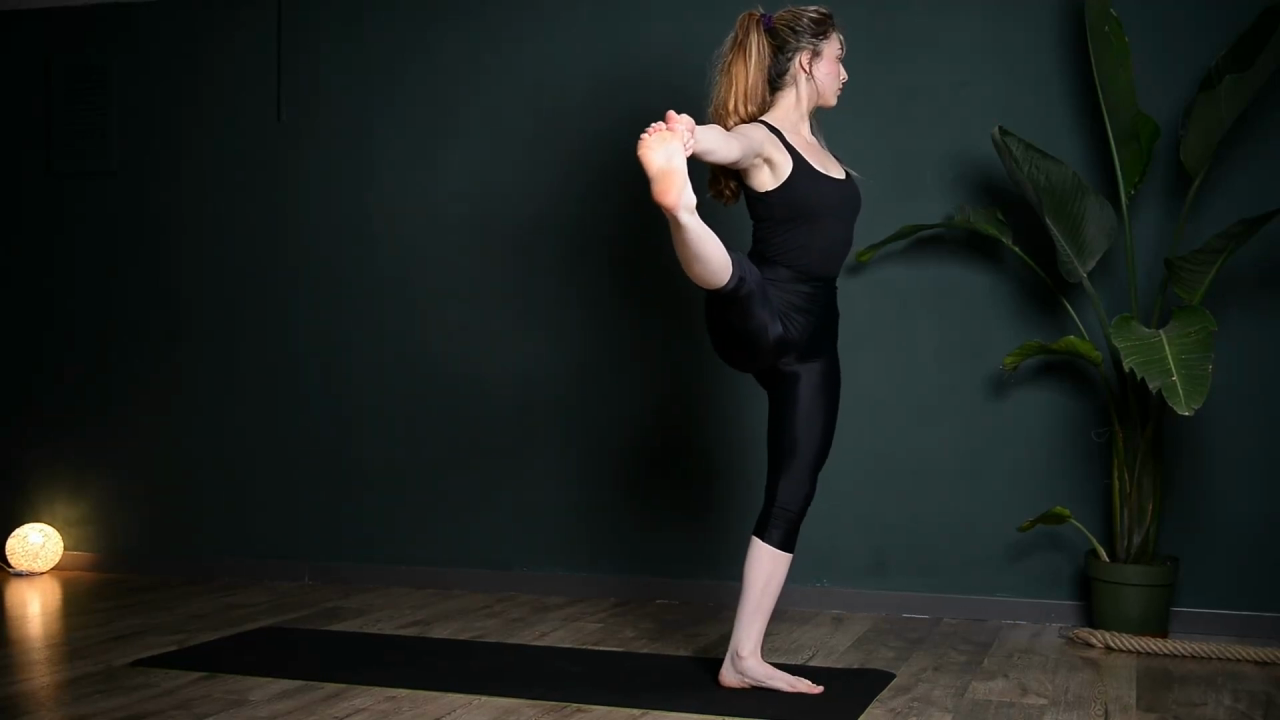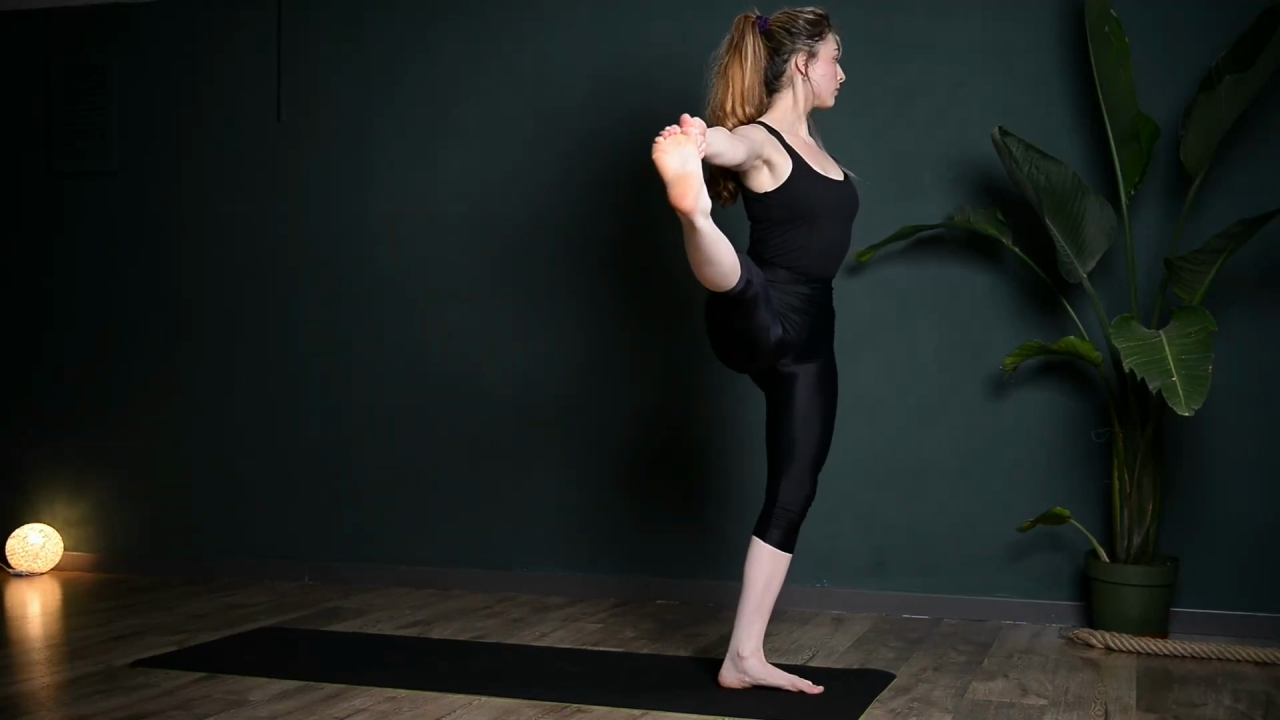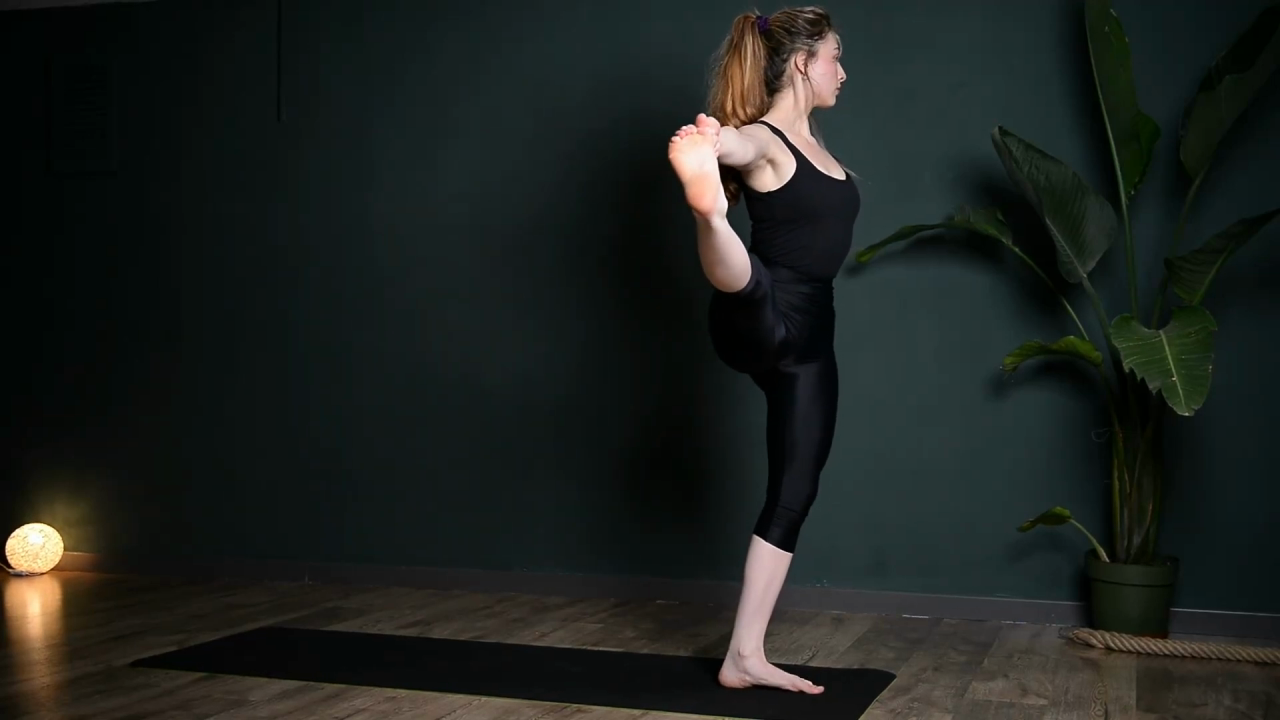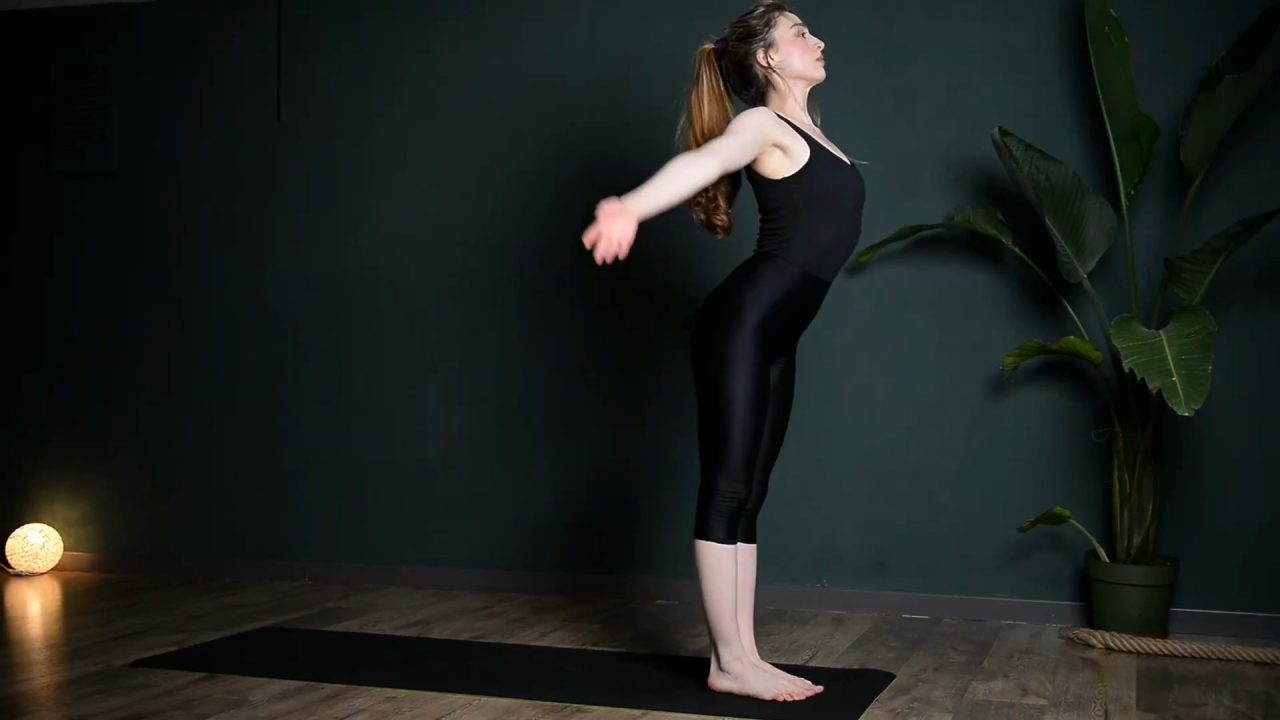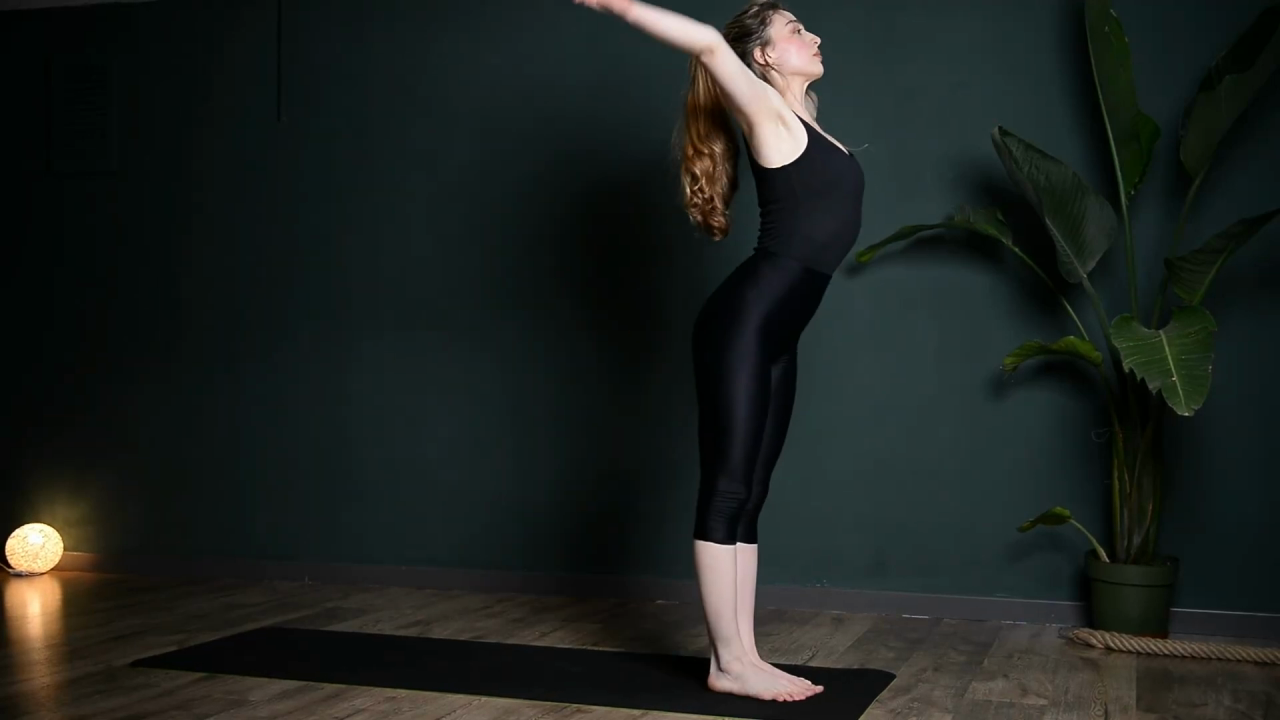
dt=0.3s
person 1, frame 1
left shoulder: (811, 142)
right shoulder: (760, 138)
right elbow: (722, 143)
right wrist: (683, 139)
left hip: (812, 334)
right hip: (762, 320)
left knee: (790, 499)
right knee: (733, 279)
left ankle: (744, 658)
person 1, frame 2
left shoulder: (810, 141)
right shoulder: (759, 139)
right elbow: (725, 145)
right wrist: (695, 144)
left hip: (809, 335)
right hip: (758, 324)
left knee: (791, 497)
right knee: (735, 282)
left ankle: (744, 657)
person 1, frame 3
left shoulder: (810, 141)
right shoulder: (761, 139)
right elbow: (733, 147)
right wrist: (708, 145)
left hip: (808, 334)
right hip: (759, 324)
left knee: (792, 496)
right knee: (745, 285)
left ankle: (745, 655)
person 1, frame 4
left shoulder: (804, 130)
right shoulder: (765, 125)
right elbow: (700, 161)
right wrist: (630, 208)
left hip: (774, 335)
right hip: (744, 325)
left knee: (747, 493)
right knee: (727, 487)
left ankle: (740, 657)
right ankle: (730, 662)
person 1, frame 5
left shoulder: (799, 111)
right shoulder: (764, 108)
left hip: (774, 333)
right hip: (744, 323)
left knee: (748, 493)
right knee: (727, 487)
left ankle: (739, 657)
right ankle: (728, 662)
